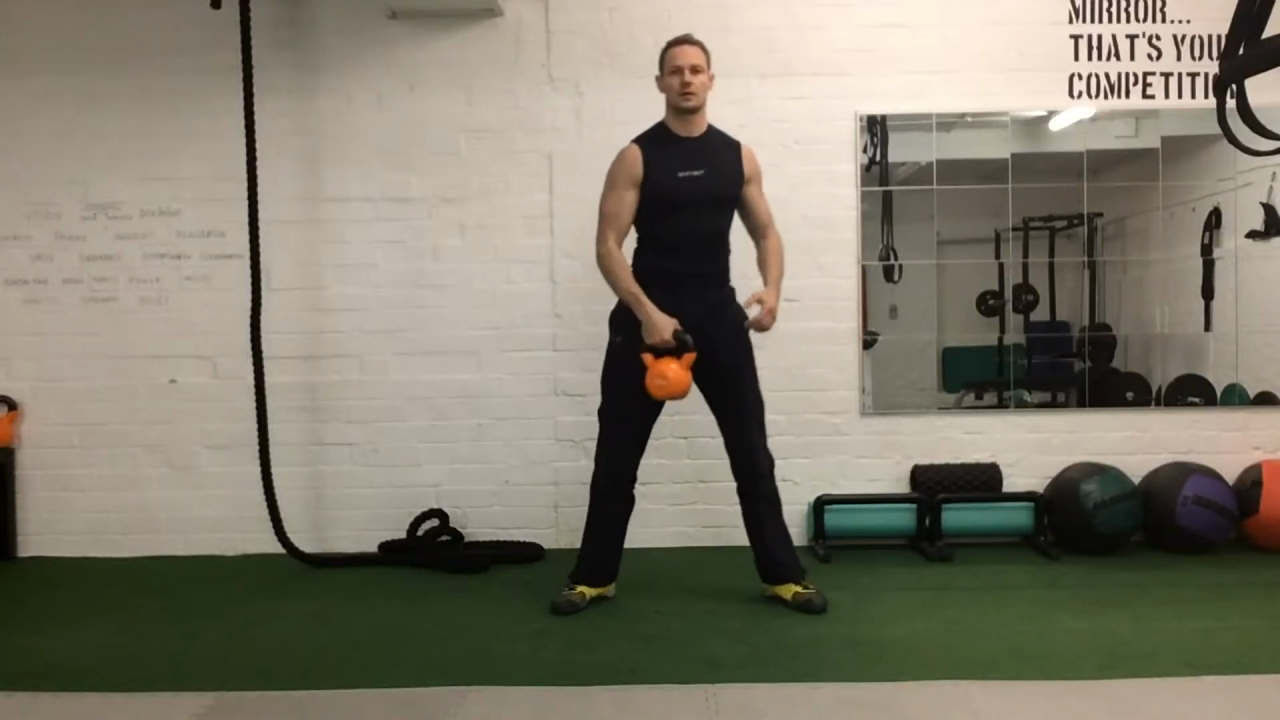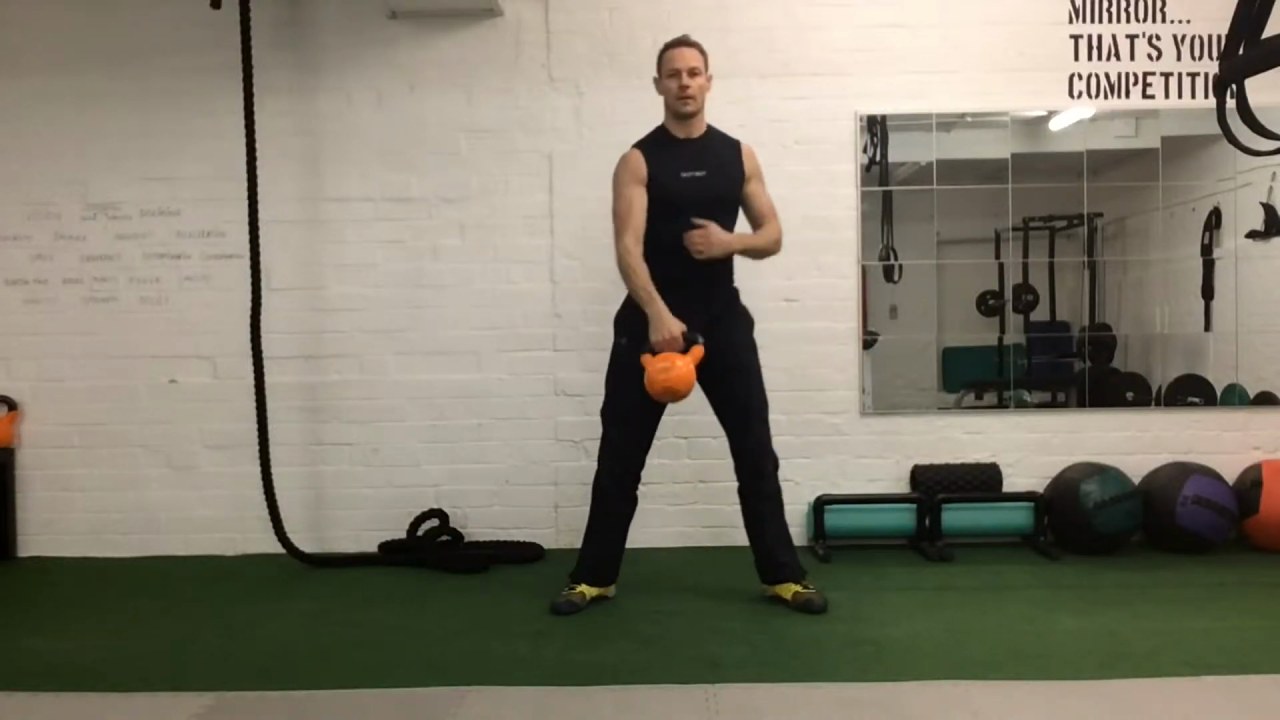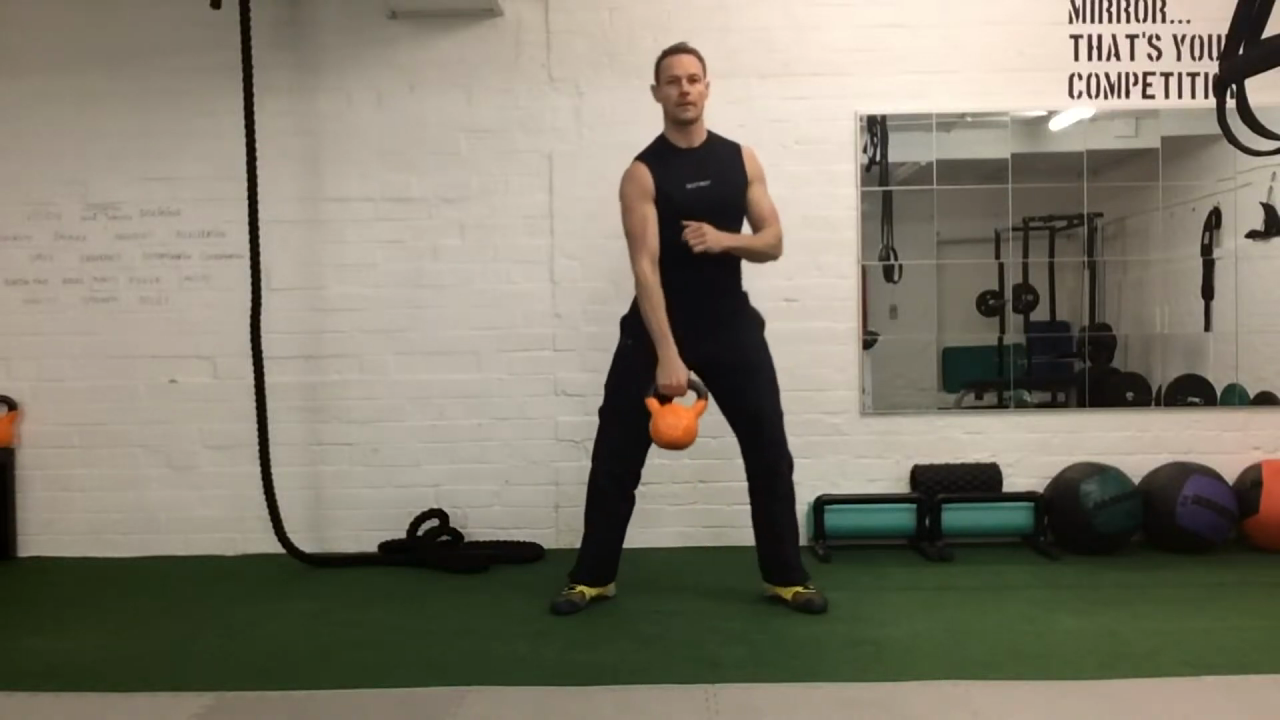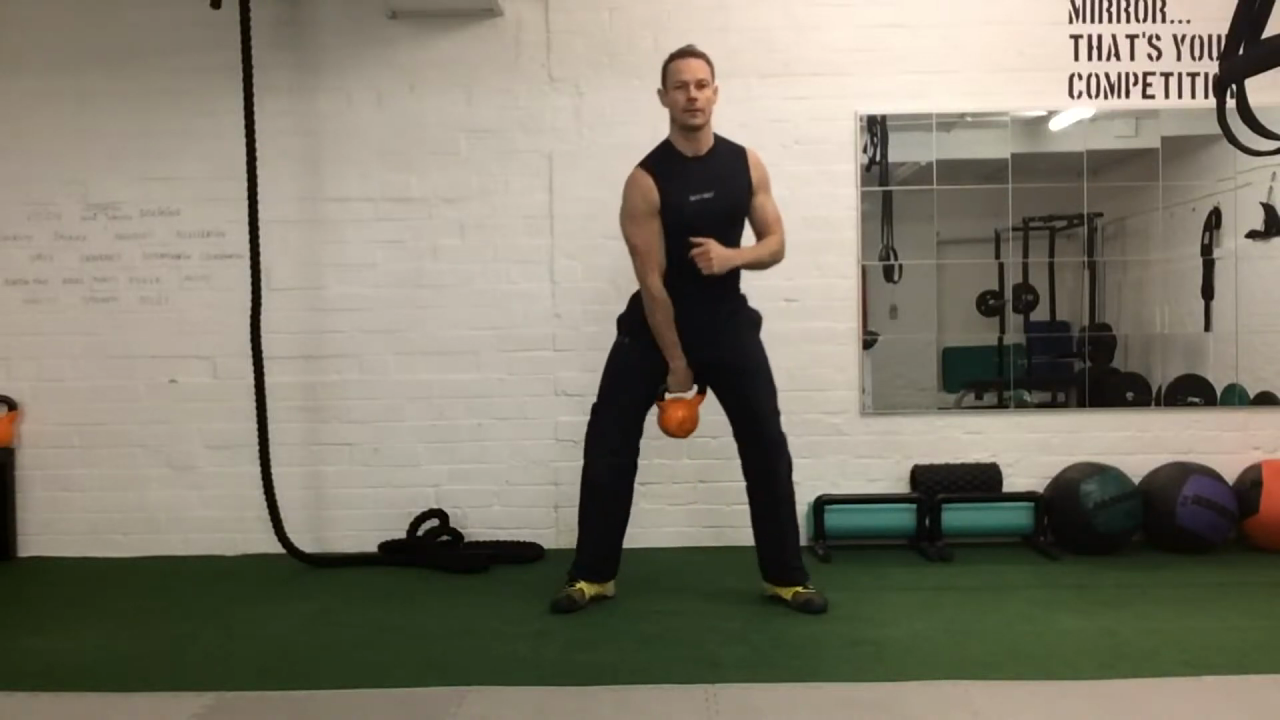
dt=0.3s
person 1, frame 1
left shoulder: (738, 156)
right shoulder: (636, 157)
left elbow: (766, 231)
right elbow: (607, 246)
left wrist: (772, 288)
right wrist: (645, 314)
left hip: (718, 316)
right hip: (647, 318)
left knee: (751, 452)
right knee: (617, 455)
left ankle: (783, 575)
right ankle: (594, 577)
person 1, frame 2
left shoulder: (738, 154)
right shoulder: (638, 160)
left elbow: (773, 232)
right elbow: (627, 247)
left wrist: (733, 241)
right wrist: (657, 315)
left hip: (721, 316)
right hip: (652, 319)
left knee: (755, 451)
right knee: (620, 455)
left ankle: (783, 575)
right ankle: (594, 576)
person 1, frame 3
left shoulder: (740, 159)
right shoulder: (643, 173)
left elbow: (774, 241)
right elbow: (645, 267)
left wrist: (726, 239)
right wrist: (667, 355)
left hip: (730, 319)
right hip: (658, 322)
left knee: (770, 451)
right knee: (615, 454)
left ankle: (785, 575)
right ankle: (593, 576)
person 1, frame 4
left shoulder: (746, 164)
right shoulder: (645, 181)
left elbow: (775, 243)
right elbow: (652, 282)
left wrist: (734, 256)
right wrist: (676, 363)
left hip: (727, 321)
right hip: (655, 323)
left knee: (768, 449)
right knee: (607, 447)
left ankle: (785, 576)
right ankle: (594, 574)
